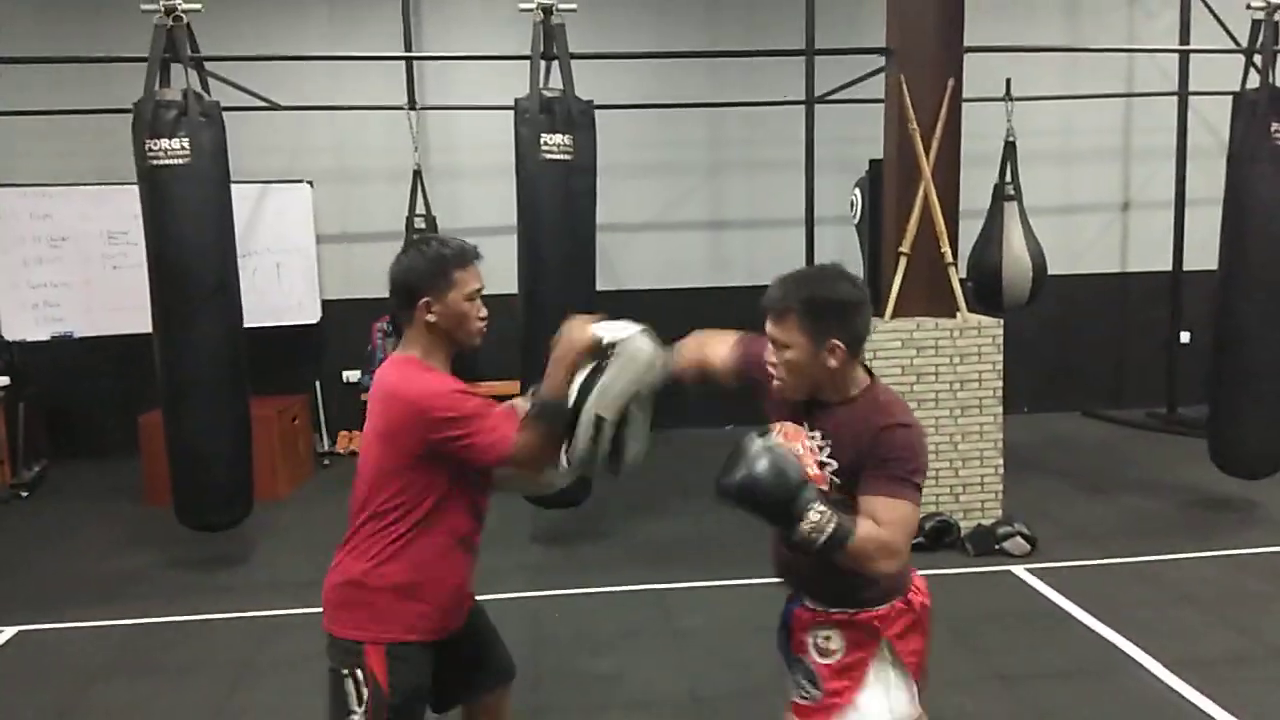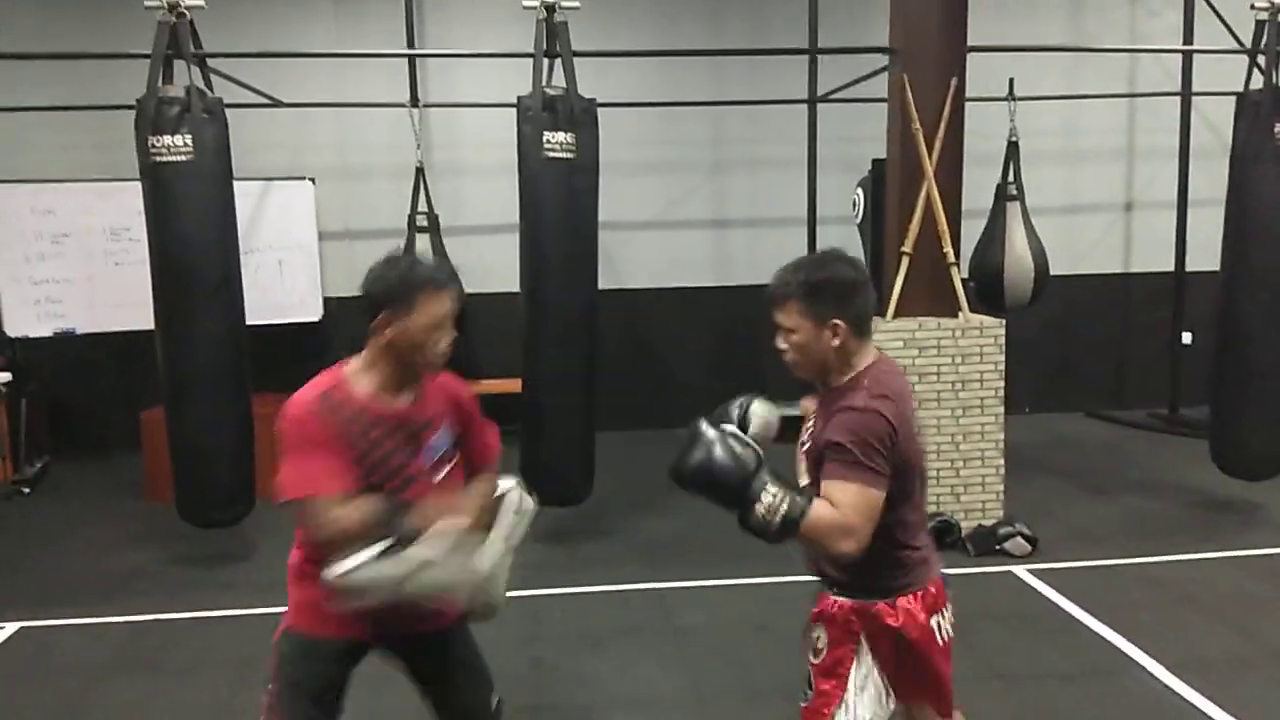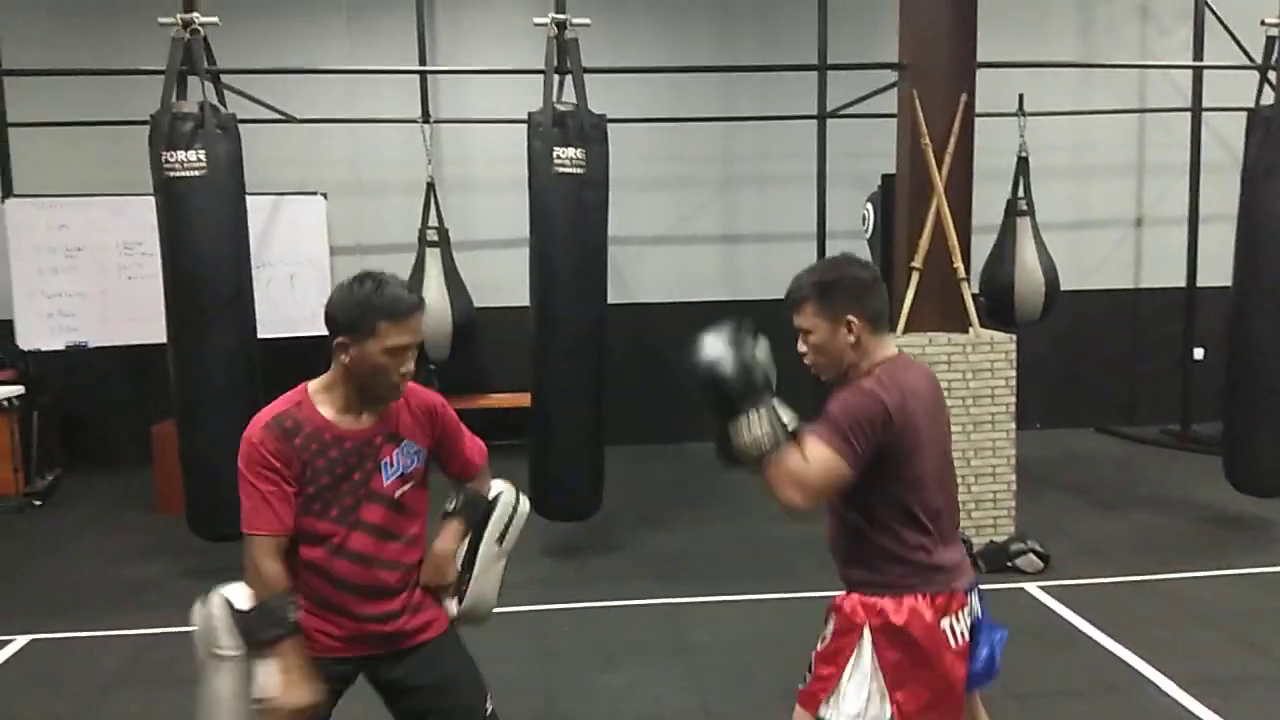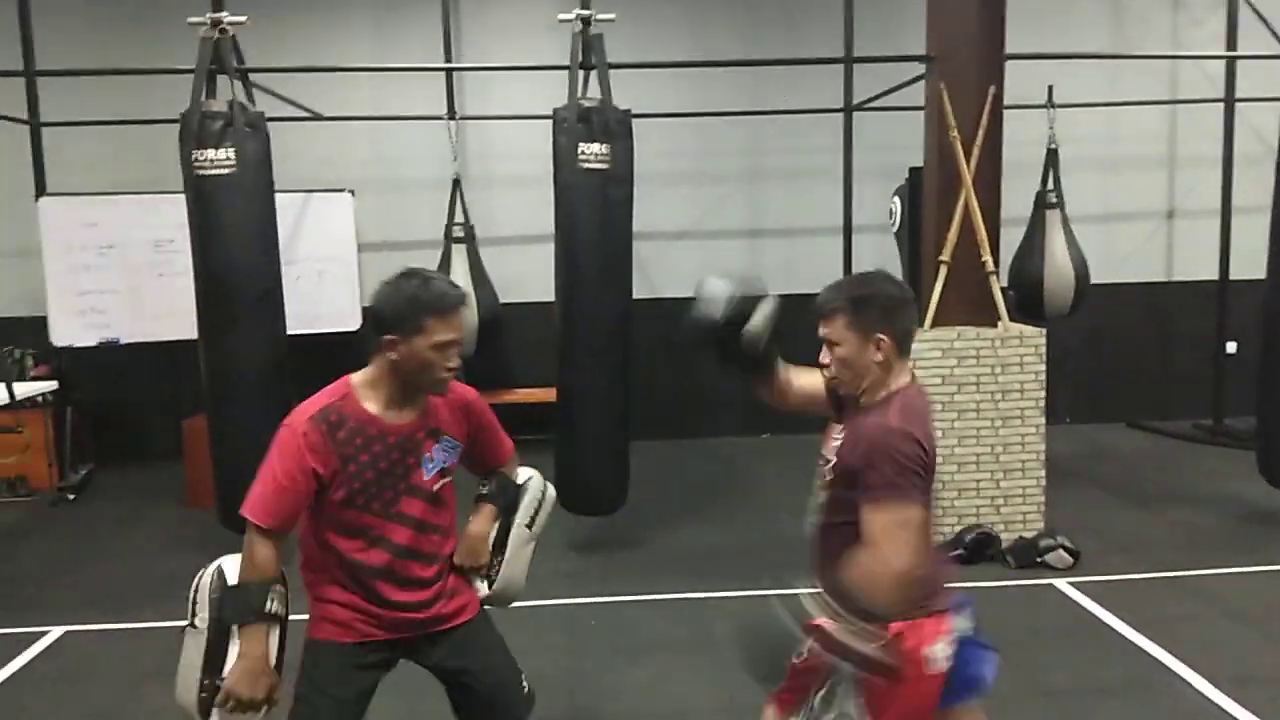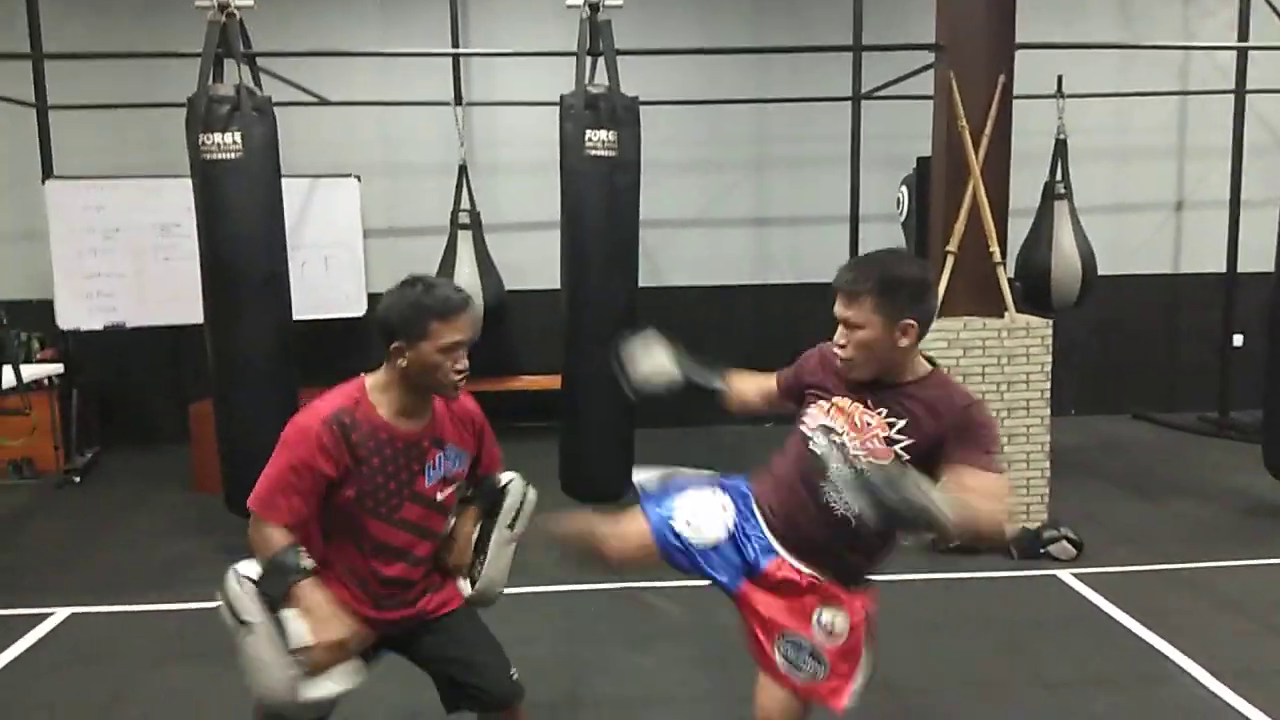
dt=0.2s
person 1, frame 1
left shoulder: (891, 429)
right shoulder: (784, 373)
left elbow: (886, 555)
right elbow: (708, 348)
left wrist: (800, 506)
left hip: (866, 617)
person 1, frame 2
left shoulder: (864, 414)
right shoulder: (841, 375)
left elbow: (844, 535)
right elbow: (828, 426)
left wrist: (752, 489)
left hip: (877, 610)
right hip: (903, 592)
person 1, frame 3
left shoulder: (867, 400)
right shoulder: (912, 376)
left elbow: (801, 488)
left wrist: (747, 405)
right wrist: (788, 430)
left hip: (893, 607)
right hip: (945, 589)
person 1, frame 4
left shoulder: (890, 434)
right shoulder: (873, 393)
left elbow: (893, 563)
right elbow: (787, 390)
right wrist: (752, 348)
left hip: (884, 624)
person 1, frame 5
left shoulder: (960, 417)
right shoulder: (830, 364)
left elbow: (989, 517)
right elbow: (762, 394)
left wrist: (913, 498)
right wrist: (687, 374)
left hip: (821, 589)
right knee: (616, 542)
person 2, frame 1
left shoulder: (427, 379)
right shoulder: (419, 394)
right elbow: (529, 455)
right wrist: (562, 368)
left hip: (446, 597)
right hip: (377, 611)
person 2, frame 2
left shoulder: (450, 395)
right shoulder: (312, 409)
left elbow: (487, 470)
right elbow: (327, 525)
left wrist: (469, 510)
right wrist: (425, 516)
left hip: (420, 602)
right hip: (329, 610)
person 2, frame 3
left shoulder: (424, 408)
right shoulder: (273, 434)
left elbow: (476, 473)
right elbow: (264, 558)
left wrist: (453, 534)
right wrist: (288, 669)
left hip: (412, 622)
right hip: (313, 633)
person 2, frame 4
left shoulder: (461, 404)
right shoulder: (314, 428)
left elbow: (504, 467)
right elbow: (262, 535)
left wrist: (484, 520)
right wrist: (254, 653)
left hip: (446, 606)
right hip: (349, 621)
person 2, frame 5
left shoulder: (463, 413)
right shoulder: (324, 426)
left elbow: (487, 480)
right elbow: (267, 528)
left wrist: (467, 525)
right wrist: (315, 603)
left hip: (428, 598)
right hip: (338, 606)
